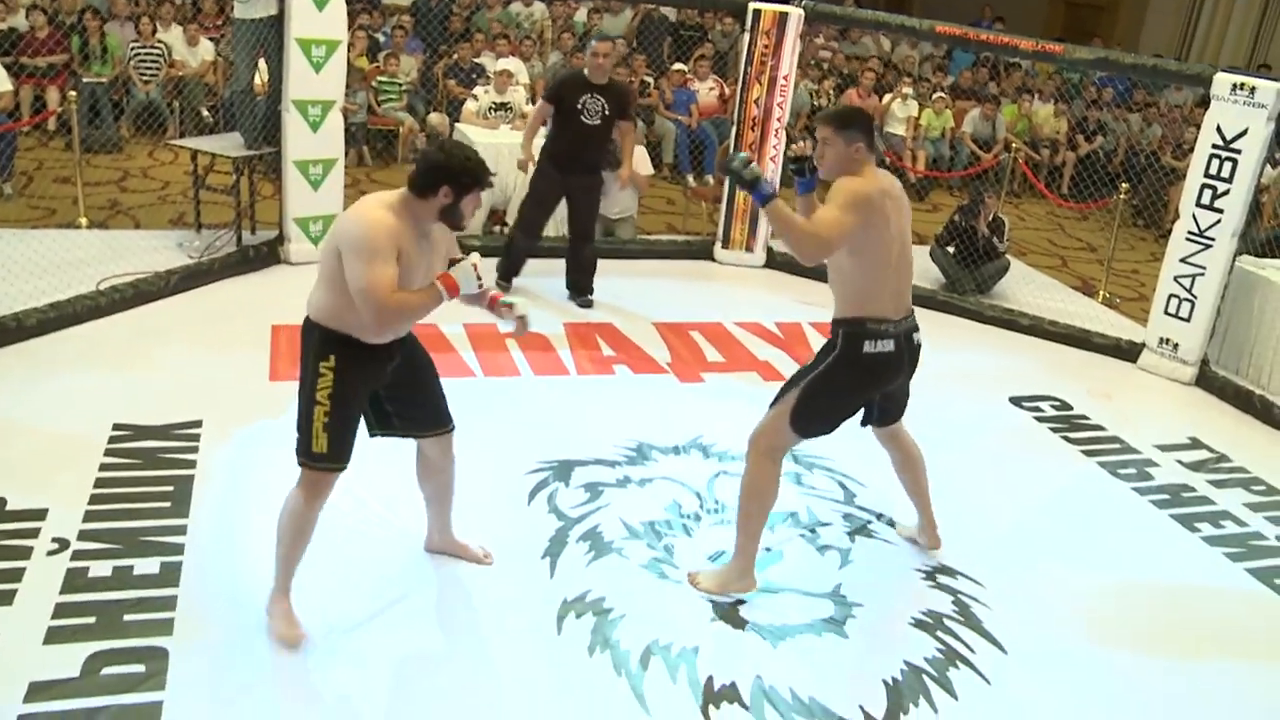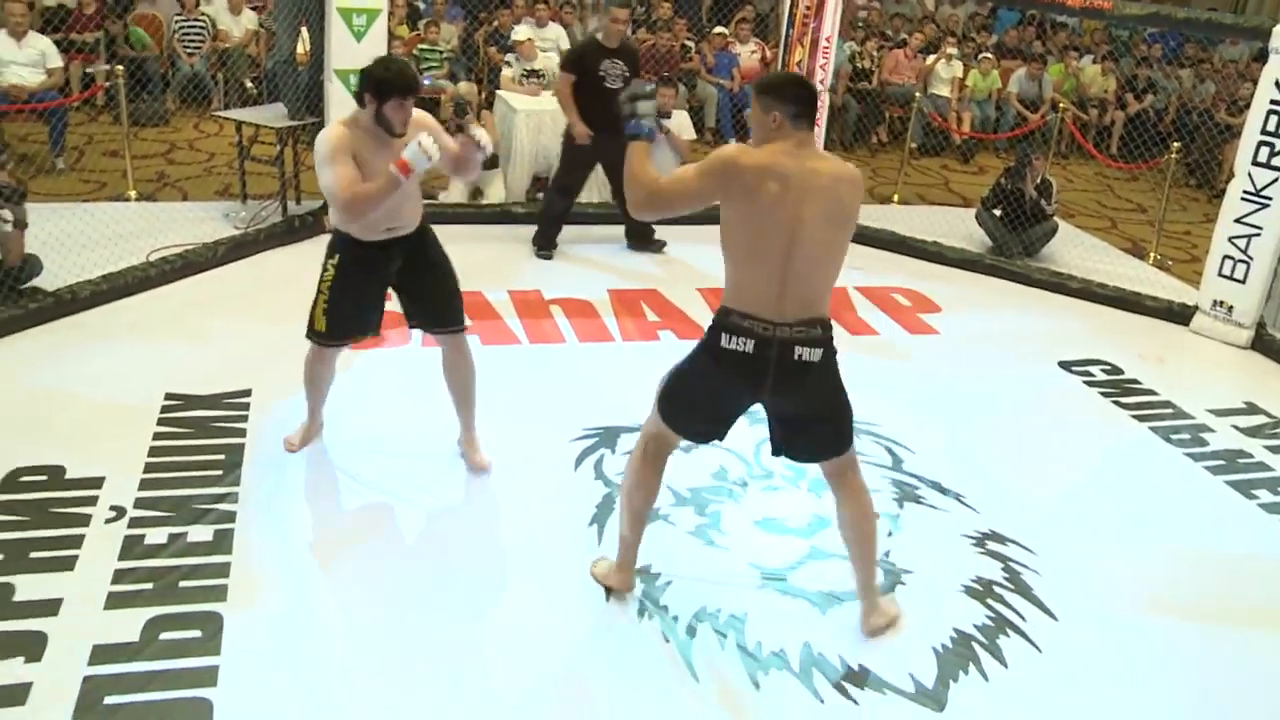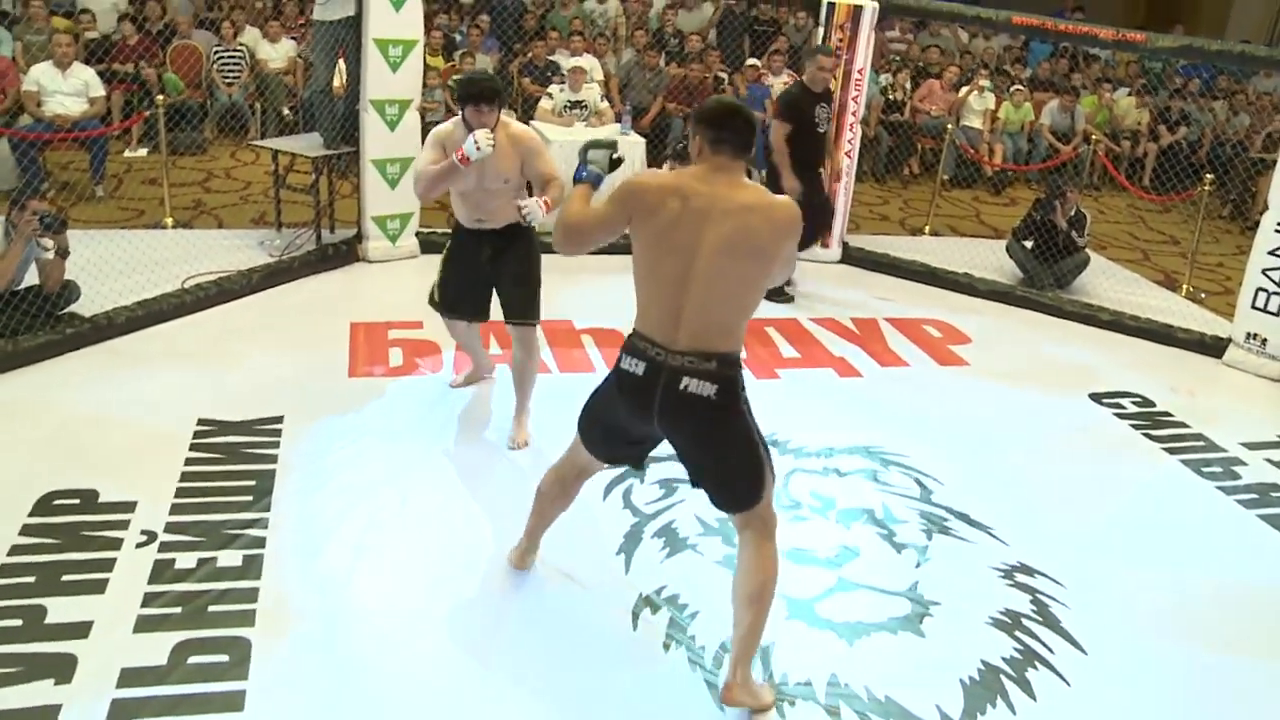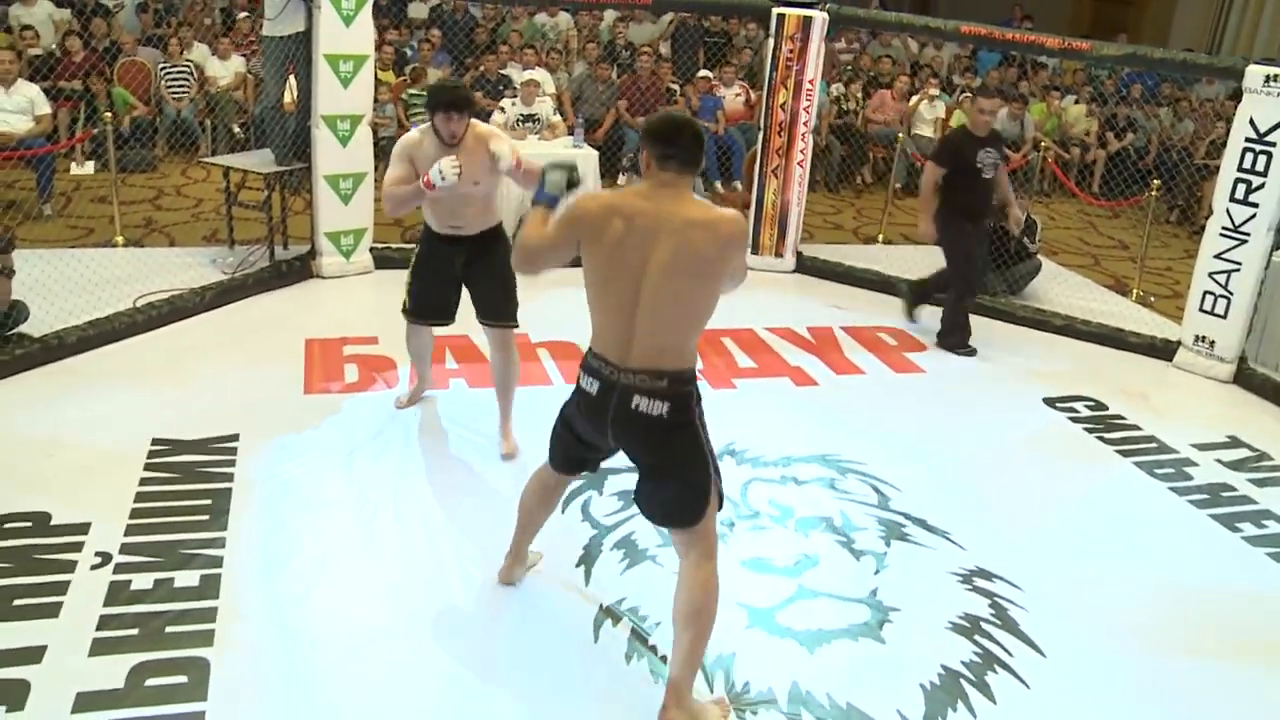
dt=1s
person 1, frame 1
left shoulder: (856, 190)
right shoulder: (886, 186)
left elbow: (810, 247)
right elbow: (818, 231)
left wrist: (763, 192)
right wrist: (804, 184)
left hip: (859, 345)
right hip: (899, 341)
left knee: (764, 444)
right knee: (892, 432)
left ankle: (739, 573)
right ankle: (928, 530)
person 1, frame 2
left shoulder: (741, 165)
right shoulder: (849, 181)
left elbow: (645, 203)
left wrist: (639, 132)
left hip: (735, 345)
right hip: (809, 356)
left knee: (652, 440)
right knee: (846, 477)
left ankle: (620, 567)
right ankle: (871, 606)
person 1, frame 3
left shoulder: (648, 189)
right shoulder: (781, 214)
left elbow: (567, 237)
left wrist: (587, 176)
left hip: (637, 373)
right hip: (713, 391)
left knee: (575, 462)
right knee: (759, 532)
left ankle: (524, 553)
right ankle: (740, 684)
person 1, frame 4
left shoulder: (594, 209)
right shoulder: (728, 226)
left elbow: (525, 258)
left wrist: (547, 197)
left hip: (597, 390)
right hip: (667, 406)
left knee: (555, 472)
right knee: (699, 552)
left ankle: (515, 561)
person 2, frame 1
left shoulder: (436, 225)
right shoulder: (372, 224)
left elbow: (454, 272)
right elbow: (382, 316)
left wrist: (494, 301)
right wrist: (449, 283)
left hip: (394, 345)
right hip: (337, 350)
left knee: (438, 439)
right knee: (319, 478)
left ankle: (440, 534)
right ankle: (281, 592)
person 2, frame 2
left shoulder: (420, 125)
right shoulder: (335, 141)
left elbow: (463, 171)
right elbow: (351, 208)
left wrist: (473, 151)
right wrist: (402, 166)
left hip: (415, 241)
right hip: (356, 249)
left knee: (454, 336)
right knee: (325, 345)
left ankle: (469, 434)
right ankle: (312, 422)
person 2, frame 3
left shoulder: (522, 137)
right shoulder: (442, 135)
left elbow: (557, 185)
right elbow: (422, 188)
left wrist: (545, 203)
right wrist: (463, 157)
left hip: (514, 237)
right hip: (467, 237)
left knee: (523, 330)
right knee: (455, 315)
left ankle: (520, 415)
right ankle: (481, 365)
person 2, frame 4
left shoulder: (490, 139)
right shoulder: (411, 144)
left elbow: (537, 183)
right elbow: (390, 205)
left wrist: (515, 166)
right wrist: (428, 183)
left hip: (487, 242)
right hip: (437, 242)
left knee: (502, 334)
right knee: (417, 321)
left ankle: (505, 427)
right ankle: (422, 382)
person 3, frame 1
left shoulder: (620, 94)
right shoulder: (565, 84)
left elbow: (627, 131)
right elbow: (540, 114)
left wrist: (626, 165)
right wrist: (526, 148)
left hip: (590, 174)
right hip: (552, 167)
left knee: (584, 233)
right knee: (530, 221)
left ankle: (580, 288)
right ankle: (505, 274)
person 3, frame 2
left shoulder: (631, 52)
right shoulder: (583, 51)
right elbow: (561, 85)
right wrist: (575, 121)
left hip: (619, 131)
right hip: (586, 132)
right knee: (566, 185)
left ankle: (640, 236)
right ankle: (544, 241)
person 3, frame 3
left shoulder: (827, 95)
right shoulder: (792, 97)
right elbow: (776, 136)
right wrist: (787, 176)
left hip: (810, 173)
right hip: (788, 175)
left knee: (822, 220)
right ankle: (770, 284)
person 3, frame 4
left shoulder: (996, 140)
right shoulder: (954, 141)
left elbow: (1000, 173)
right elbow: (929, 180)
left wrist: (1012, 206)
right wrist: (926, 220)
left hip: (979, 221)
right hip: (955, 223)
left knee: (964, 275)
right knee: (965, 280)
left ankle: (916, 291)
right ankle: (953, 338)
